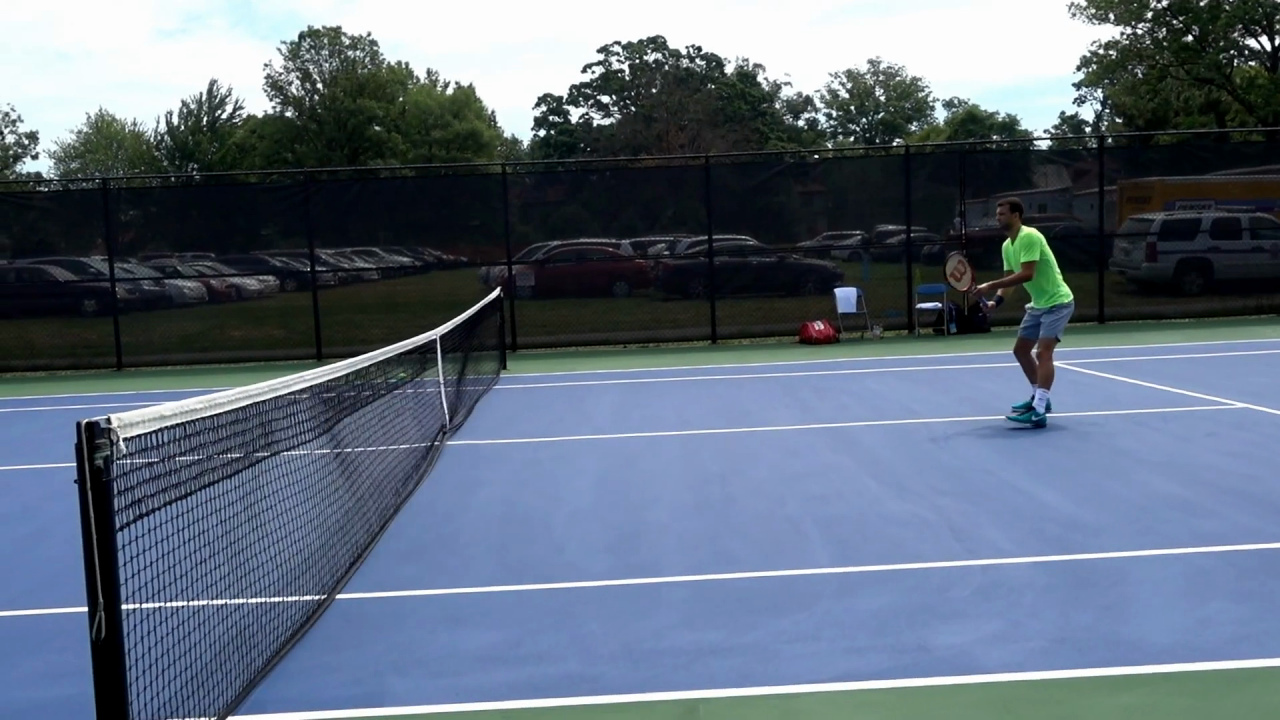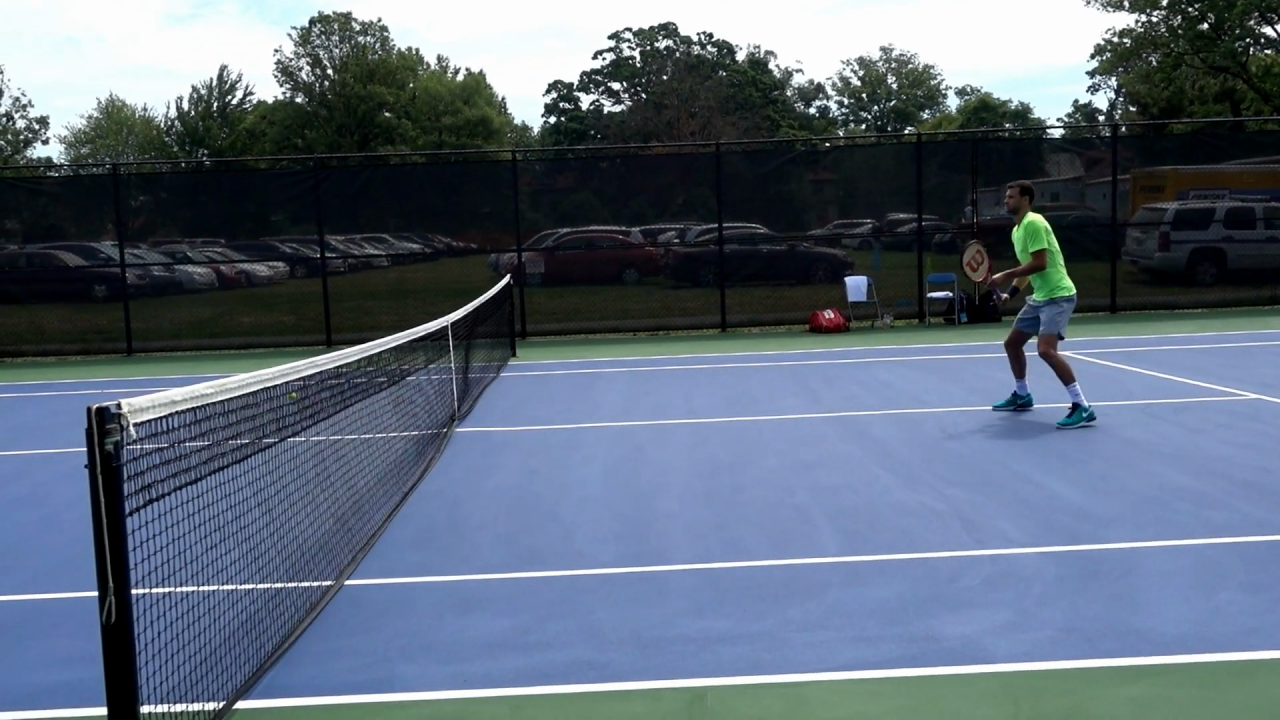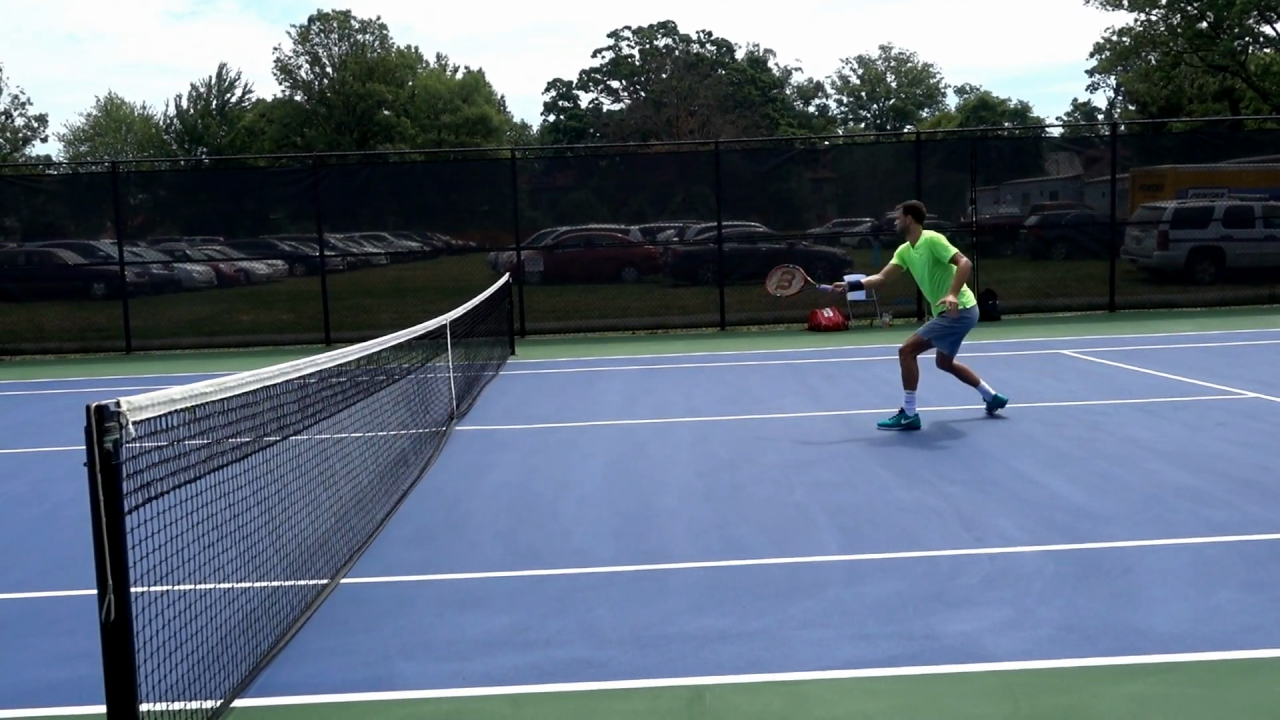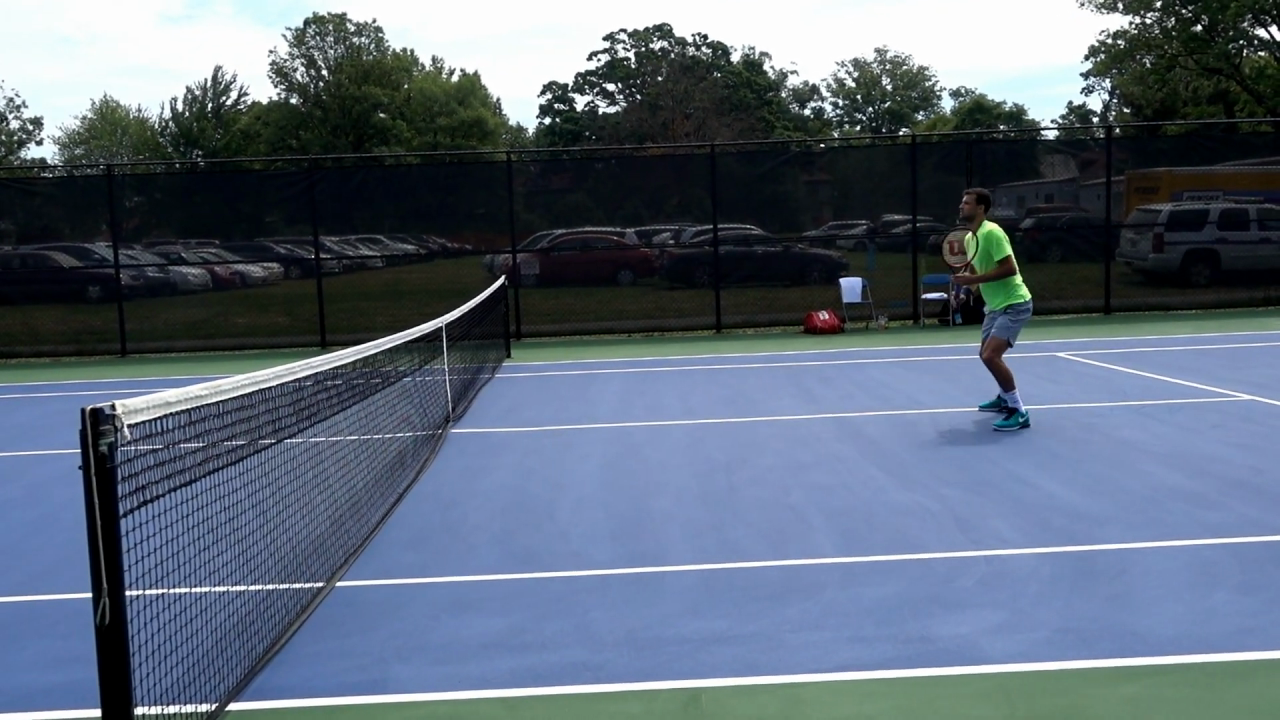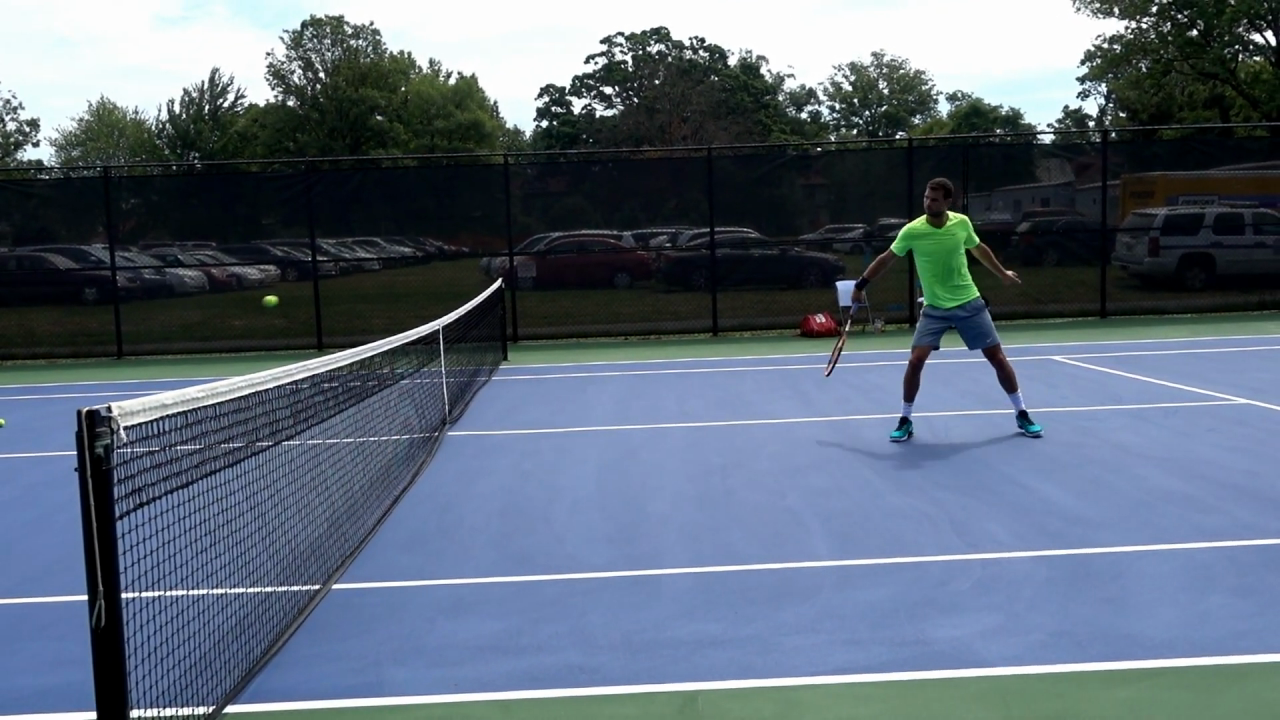
dt=1s
person 1, frame 1
left shoulder: (1029, 236)
right shoulder: (1007, 246)
left elbow: (1027, 275)
right elbow: (1011, 278)
left wrist: (990, 286)
right wrist: (996, 301)
left hip: (1058, 302)
right hip: (1040, 305)
left knee: (1043, 353)
right knee: (1020, 350)
left ankle: (1038, 412)
right ankle: (1040, 399)
person 1, frame 2
left shoulder: (1033, 222)
right shoulder: (1017, 231)
left elbow: (1039, 263)
left wrist: (1005, 275)
right wrist: (1010, 293)
left hip: (1058, 297)
right hip: (1040, 297)
left knee: (1046, 350)
right knee: (1011, 344)
left ankle: (1081, 406)
right ankle: (1022, 395)
person 1, frame 3
left shoulder: (933, 239)
right shoulder: (904, 251)
left elbow: (965, 263)
right elbow: (881, 278)
left wrist: (952, 294)
right wrist: (849, 285)
left hip: (959, 310)
right hip: (957, 313)
left knee: (907, 351)
right knee: (945, 363)
left ankle: (909, 414)
right ankle: (991, 396)
person 1, frame 4
left shoulder: (990, 232)
right shoulder: (969, 237)
left elbow: (1010, 269)
right elbow: (977, 272)
left wrist: (974, 279)
right wrist: (964, 283)
left hip: (1015, 304)
right hip: (997, 305)
left knee: (990, 356)
right knee: (989, 354)
left ankle: (1018, 412)
right ankle: (1005, 398)
person 1, frame 5
left shoulder: (962, 223)
right shoulder: (912, 231)
left elbow: (978, 248)
right elbow: (886, 259)
left wrist: (1002, 273)
right wrist: (861, 284)
left hip: (969, 303)
right hip: (934, 309)
left knee: (998, 358)
right knee: (915, 361)
left ankle: (1021, 413)
right ankle: (905, 420)
